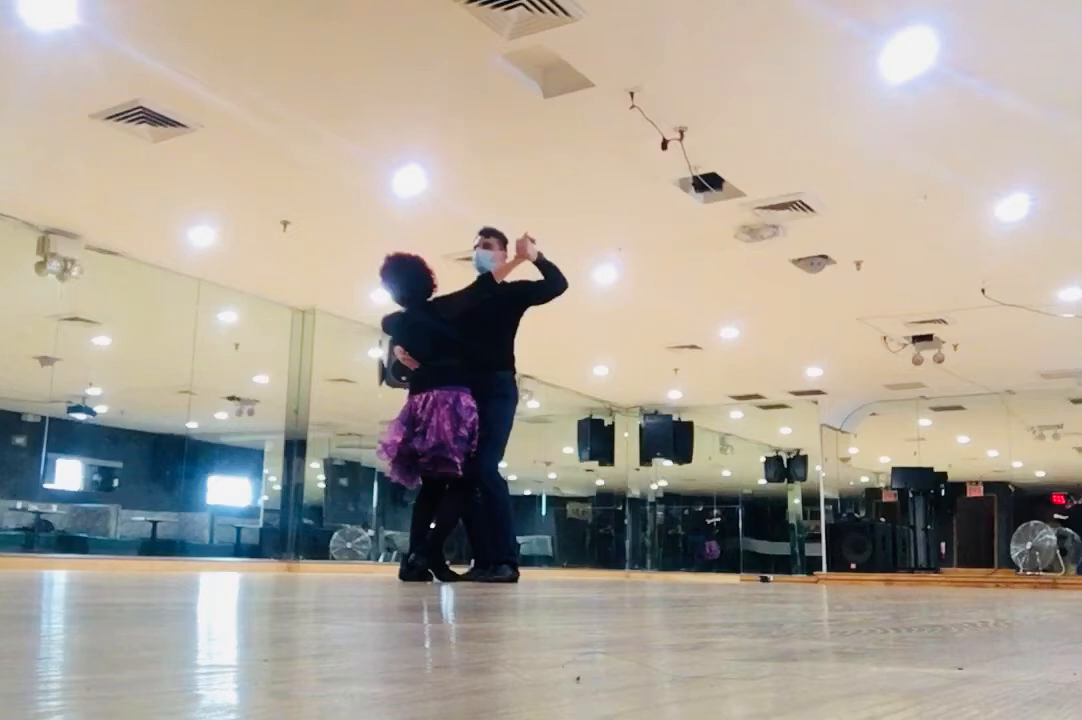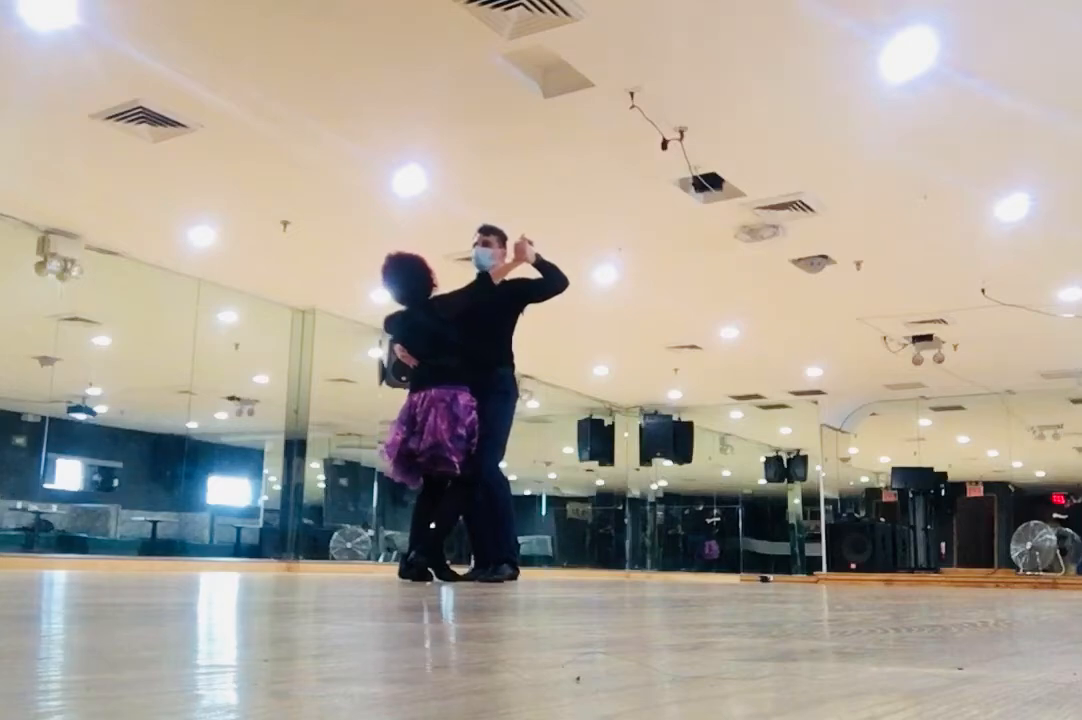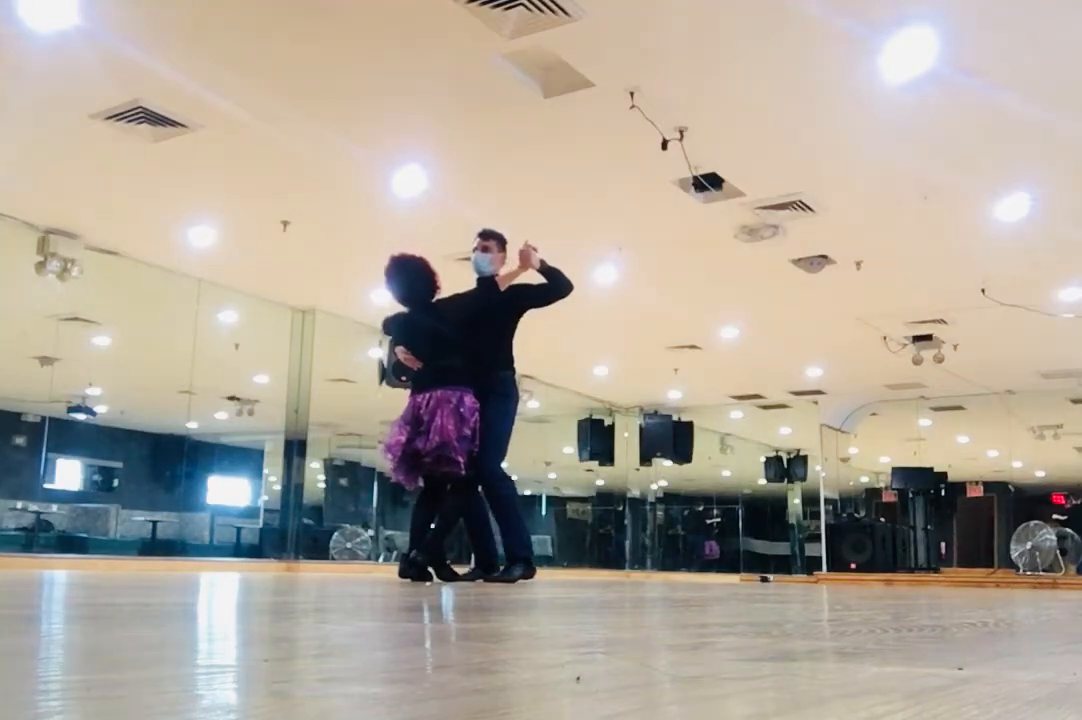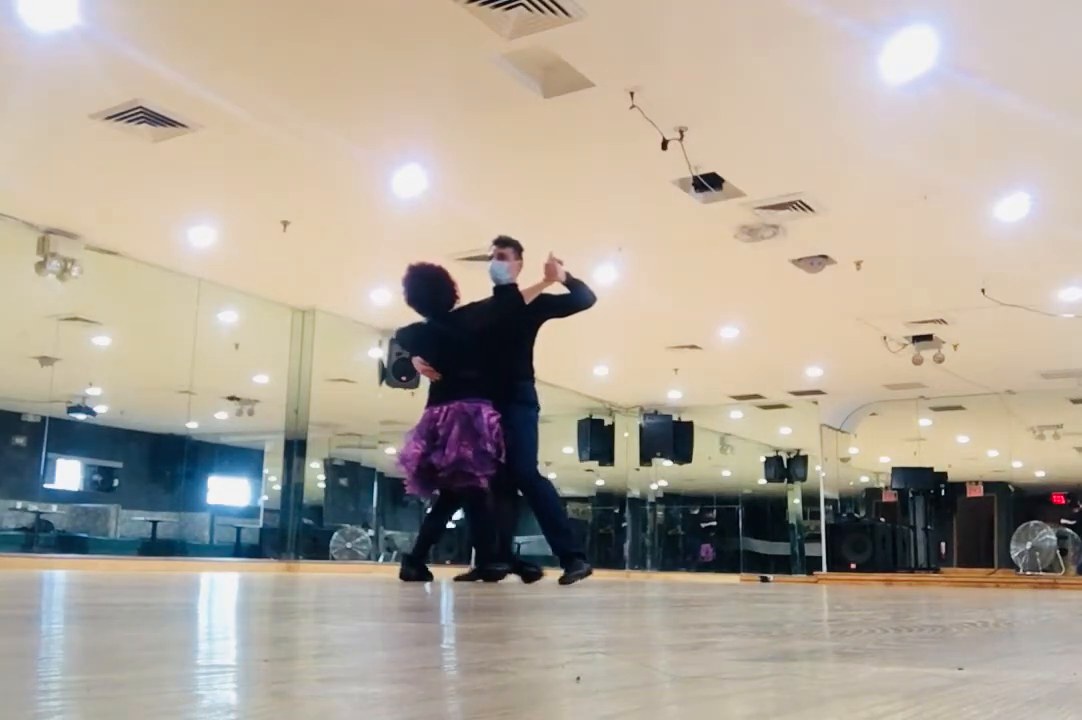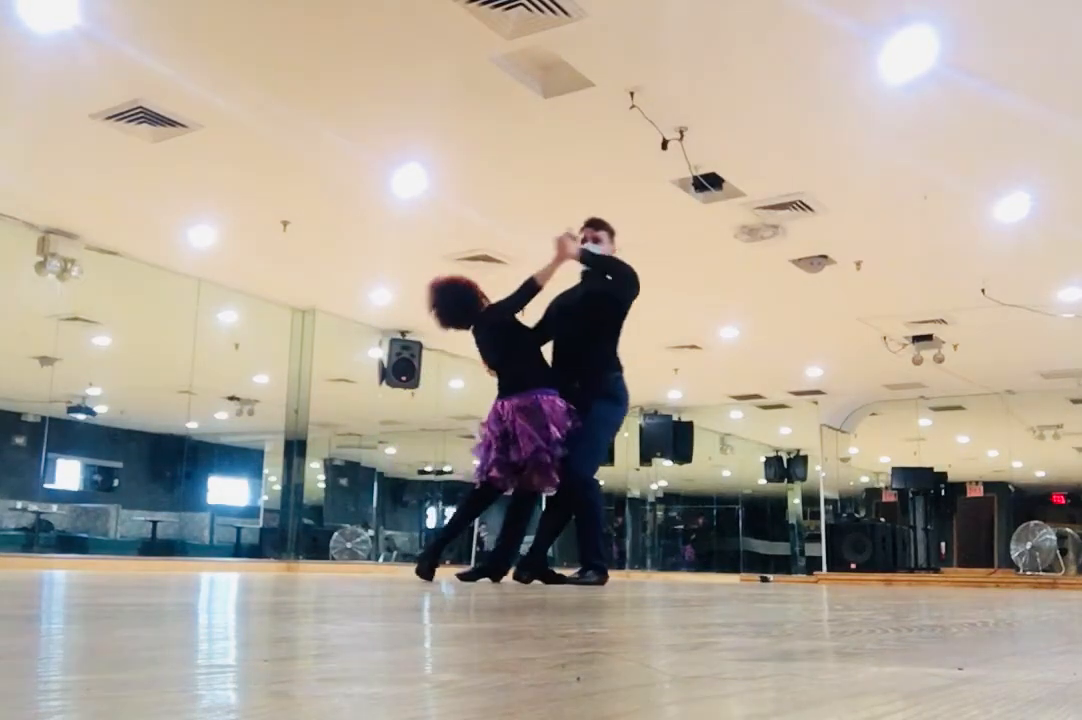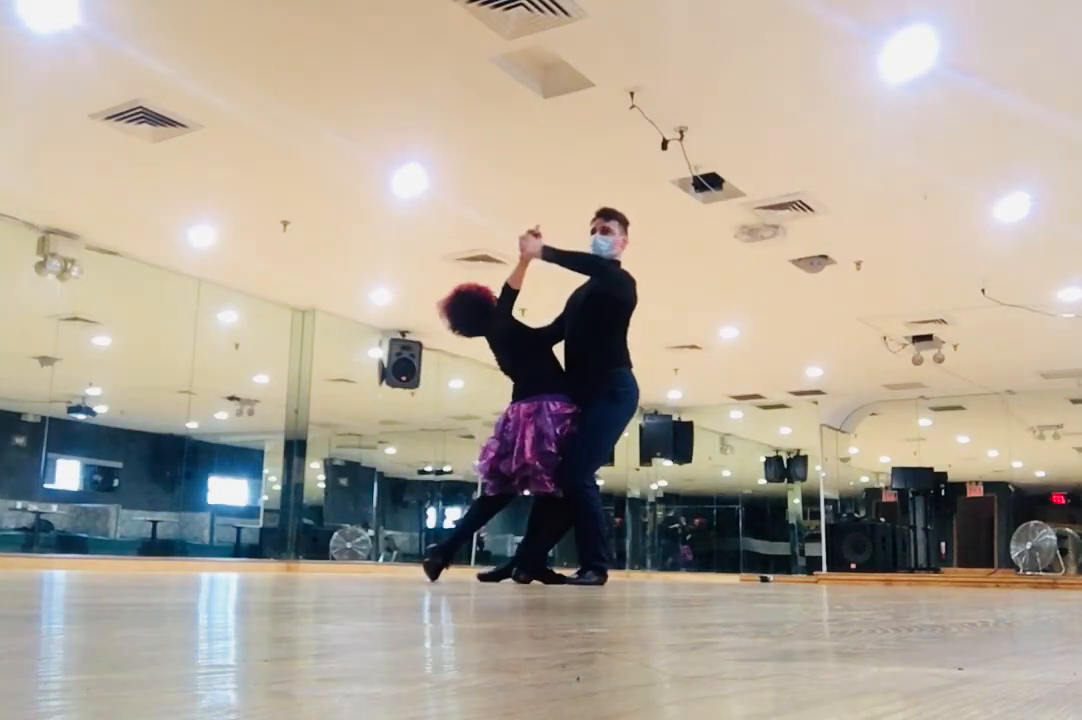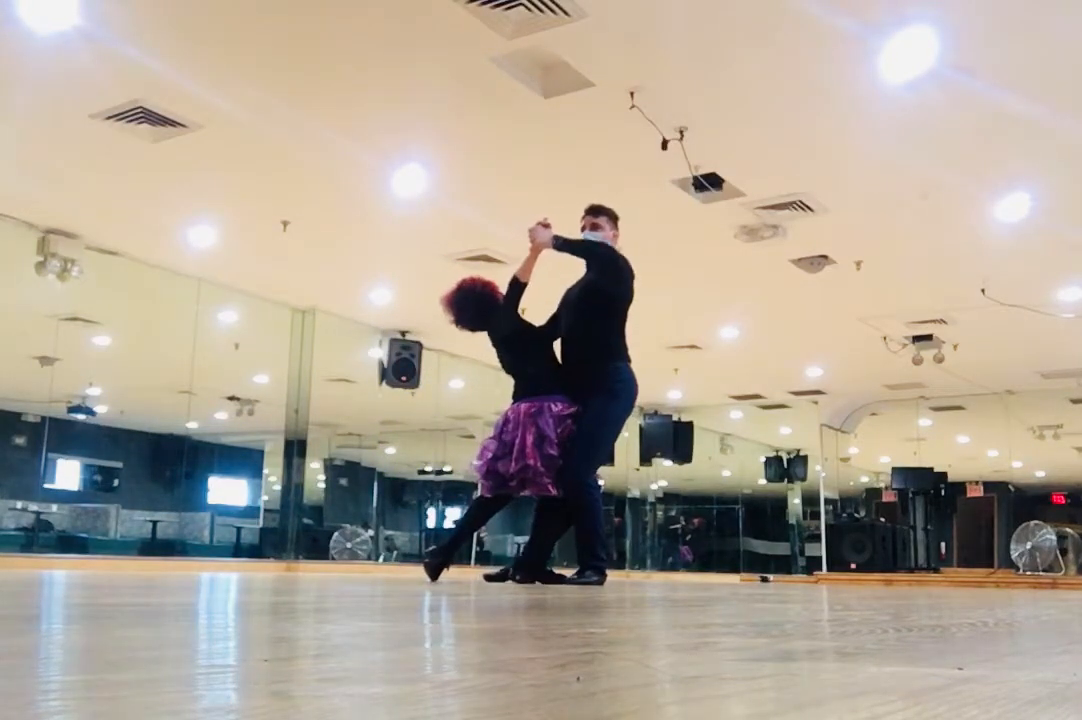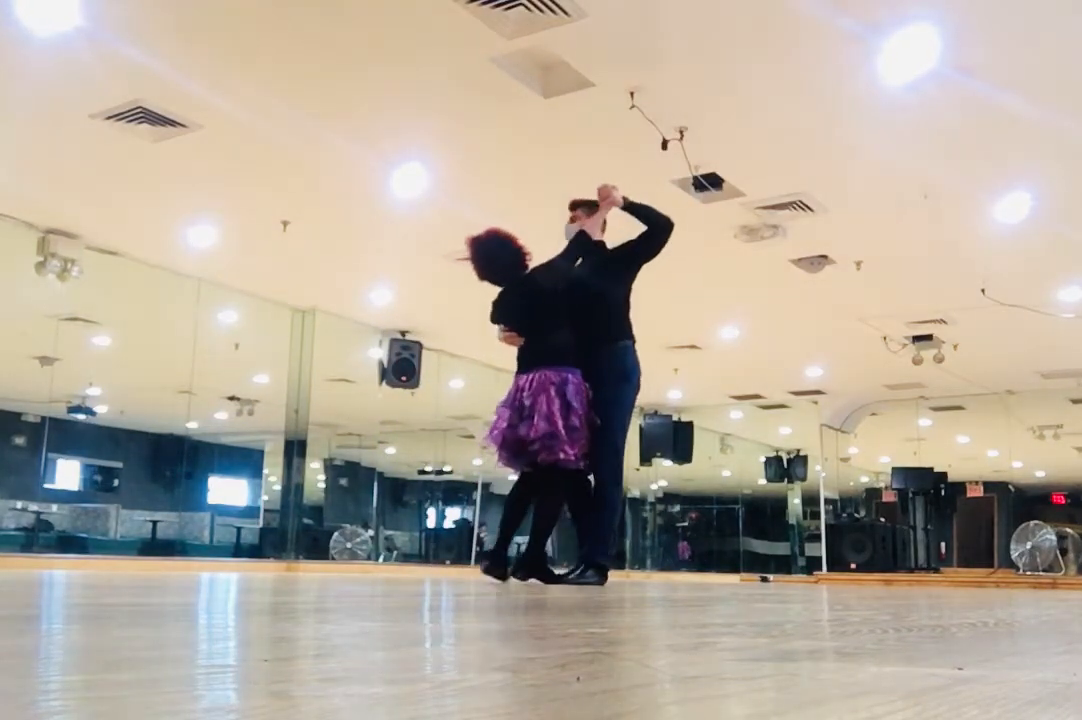
dt=0.7s
person 1, frame 1
left shoulder: (513, 292)
right shoulder: (458, 299)
left elbow: (558, 285)
left wrist: (535, 257)
right wrist: (405, 348)
left hip: (497, 388)
left knee: (485, 468)
right knee: (462, 472)
left ankle: (507, 560)
right ankle: (484, 560)
person 1, frame 2
left shoulder: (512, 290)
right shoulder: (457, 298)
left elbow: (558, 283)
left wrist: (532, 259)
right wrist: (405, 346)
left hip: (496, 386)
left knee: (486, 466)
right knee: (464, 472)
left ankle: (506, 559)
right ankle: (484, 559)
person 1, frame 3
left shoulder: (513, 294)
right shoulder: (458, 302)
left elbow: (563, 287)
left wrist: (537, 264)
right wrist: (405, 348)
left hip: (497, 389)
left knee: (488, 467)
left ankle: (520, 557)
right ankle: (486, 561)
person 1, frame 4
left shoulder: (532, 304)
left elbow: (586, 299)
left wrist: (563, 278)
right wrist: (421, 360)
left hip: (517, 399)
left knee: (523, 473)
left ankle: (573, 556)
right ankle: (496, 558)
person 1, frame 5
left shoulder: (614, 289)
right shoulder: (565, 299)
left elbow: (629, 279)
right elbow: (533, 337)
left wrist: (588, 253)
left hip: (604, 392)
right hip: (567, 396)
left knee: (576, 472)
right knee: (560, 473)
left ankle: (594, 565)
right ankle: (535, 560)
person 1, frame 6
left shoulder: (619, 282)
right shoulder: (581, 293)
left elbow: (598, 266)
right elbow: (555, 332)
left wrist: (543, 251)
left hip: (612, 390)
right hip: (583, 394)
left knee: (576, 474)
right knee: (558, 474)
left ankle: (594, 566)
right ankle: (528, 560)
person 1, frame 7
left shoulder: (615, 276)
right shoulder: (575, 291)
left elbow: (609, 256)
right elbow: (550, 331)
left wrist: (553, 241)
left hip: (611, 385)
right hip: (578, 390)
left knee: (578, 471)
right knee: (559, 472)
left ankle: (594, 565)
right ankle: (532, 561)
person 1, frame 8
left shoulder: (618, 260)
right shoulder: (566, 275)
left elbow: (662, 226)
left wrist: (621, 204)
right wrist: (515, 331)
left hip: (615, 366)
right hip: (576, 372)
left knee: (606, 465)
left ankle: (595, 564)
person 2, frame 1
left shoulder: (395, 322)
right shoulder: (439, 311)
right elbow: (481, 290)
left hip: (419, 403)
right hip: (451, 400)
left knee: (431, 484)
right knee: (461, 480)
left ankle: (414, 558)
right ankle: (429, 553)
person 2, frame 2
left shoulder: (396, 322)
right shoulder: (438, 310)
left hip: (419, 401)
right hip: (451, 398)
left knee: (432, 483)
right knee: (462, 477)
left ankle: (414, 556)
right ankle: (429, 551)
person 2, frame 3
left shoulder: (398, 322)
right shoulder: (442, 313)
right elbow: (484, 295)
left hip: (421, 402)
right hip: (454, 400)
left knee: (431, 484)
right knee: (462, 479)
left ankle: (413, 557)
right ankle: (430, 549)
person 2, frame 4
left shoulder: (415, 334)
right shoulder: (463, 320)
right elbow: (509, 303)
left hip: (438, 413)
right hip: (473, 411)
left knee: (451, 491)
right knee: (472, 488)
left ankle: (416, 560)
person 2, frame 5
left shoulder: (484, 331)
right shoulder: (493, 317)
left elbow: (523, 343)
right elbow: (526, 293)
right wrist: (561, 257)
left hip: (510, 408)
right hip: (536, 404)
left knee: (491, 485)
right knee: (529, 486)
left ankle: (434, 551)
right ankle: (496, 561)
person 2, frame 6
left shoulder: (504, 334)
right shoulder: (500, 327)
left elbow: (549, 334)
right elbow: (507, 298)
right wrist: (526, 258)
left hip: (529, 411)
right hip: (546, 410)
left knee: (500, 490)
right knee: (552, 490)
left ankle: (444, 551)
right ankle: (529, 562)
person 2, frame 7
left shoulder: (502, 332)
right shoulder: (504, 324)
right elbow: (514, 291)
right wrist: (535, 251)
left hip: (527, 410)
right hip: (546, 410)
left knee: (498, 490)
right knee: (560, 489)
left ankle: (443, 552)
right ankle: (531, 564)
person 2, frame 8
left shoulder: (503, 302)
right shoulder: (540, 280)
right elbow: (579, 244)
right wrist: (604, 209)
left hip: (528, 383)
right hip: (559, 380)
left knee: (533, 474)
right knee: (563, 474)
left ankle: (499, 554)
right ankle: (532, 558)
